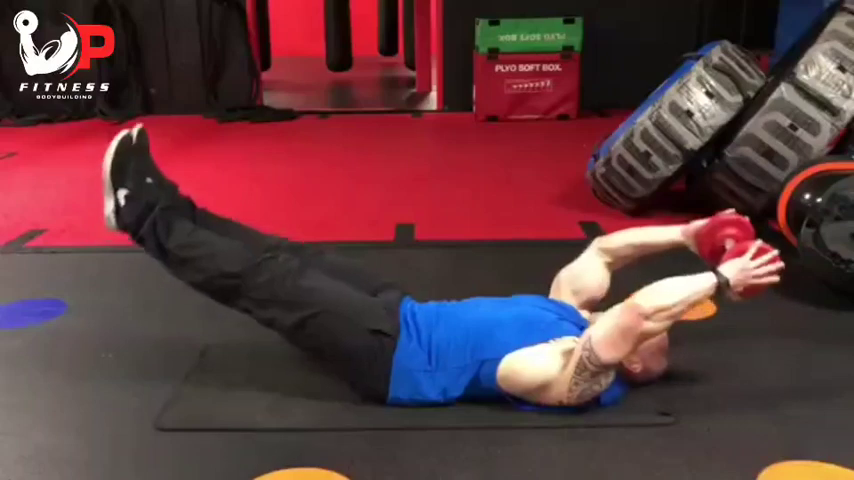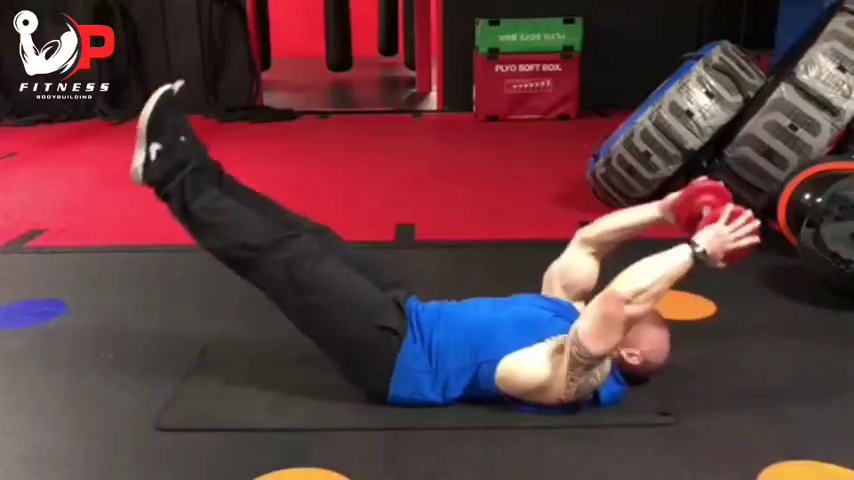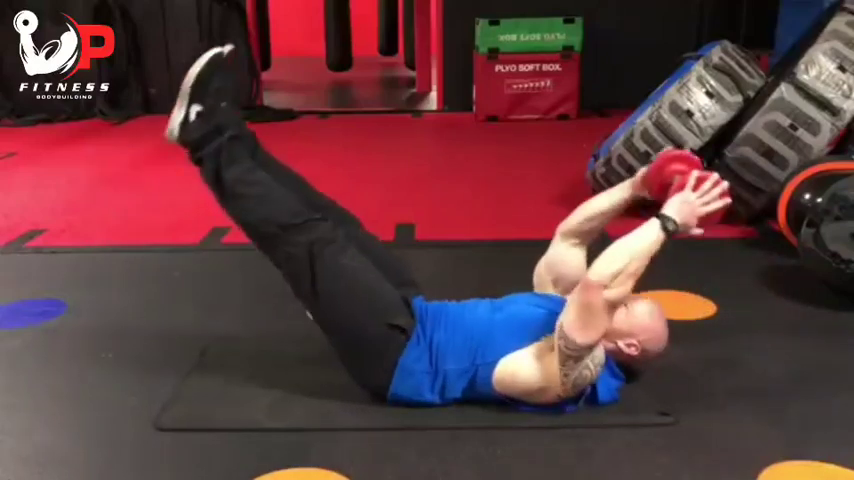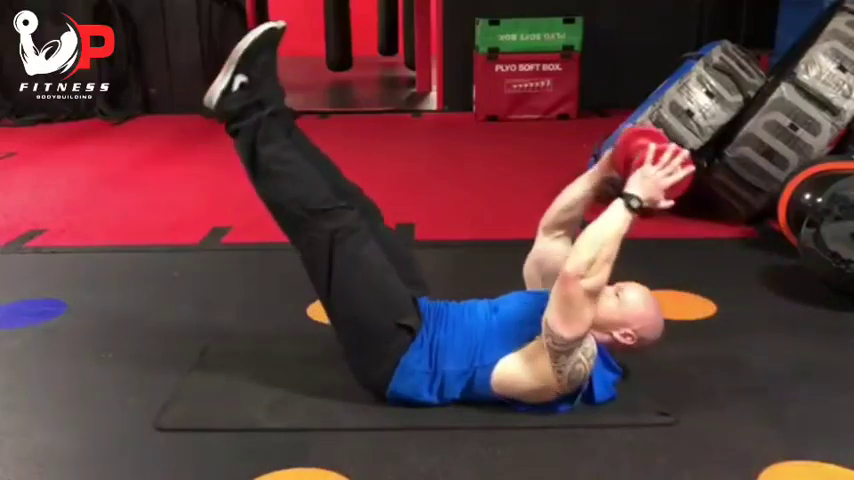
dt=0.2s
person 1, frame 1
left shoulder: (581, 378)
right shoulder: (571, 314)
left elbow: (639, 312)
right elbow: (603, 249)
left wrist: (719, 278)
right wrist: (685, 234)
left hip: (394, 358)
right hip: (405, 315)
left knee: (278, 282)
right knee: (297, 262)
left ankle: (151, 219)
right ankle: (161, 208)
person 1, frame 2
left shoulder: (580, 376)
right shoulder: (566, 312)
left elbow: (621, 296)
right elbow: (587, 240)
left wrist: (695, 250)
right wrist: (665, 210)
left hip: (397, 358)
right hip: (409, 317)
left knee: (295, 262)
right knee: (310, 244)
left ankle: (180, 183)
right ankle: (188, 174)
person 1, frame 3
left shoulder: (578, 371)
right shoulder: (567, 314)
left elbow: (600, 286)
right elbow: (570, 234)
left wrist: (665, 223)
right wrist: (637, 187)
left hip: (400, 359)
right hip: (416, 317)
left knee: (316, 241)
right knee: (332, 225)
left ankle: (215, 145)
right ankle: (221, 140)
person 1, frame 4
left shoulder: (574, 364)
right shoulder: (558, 309)
left elbow: (579, 276)
right elbow: (553, 229)
left wrist: (632, 200)
right wrist: (607, 170)
left hip: (400, 357)
right hip: (423, 318)
left knee: (336, 227)
right knee: (353, 213)
left ankle: (255, 119)
right ankle: (260, 112)
